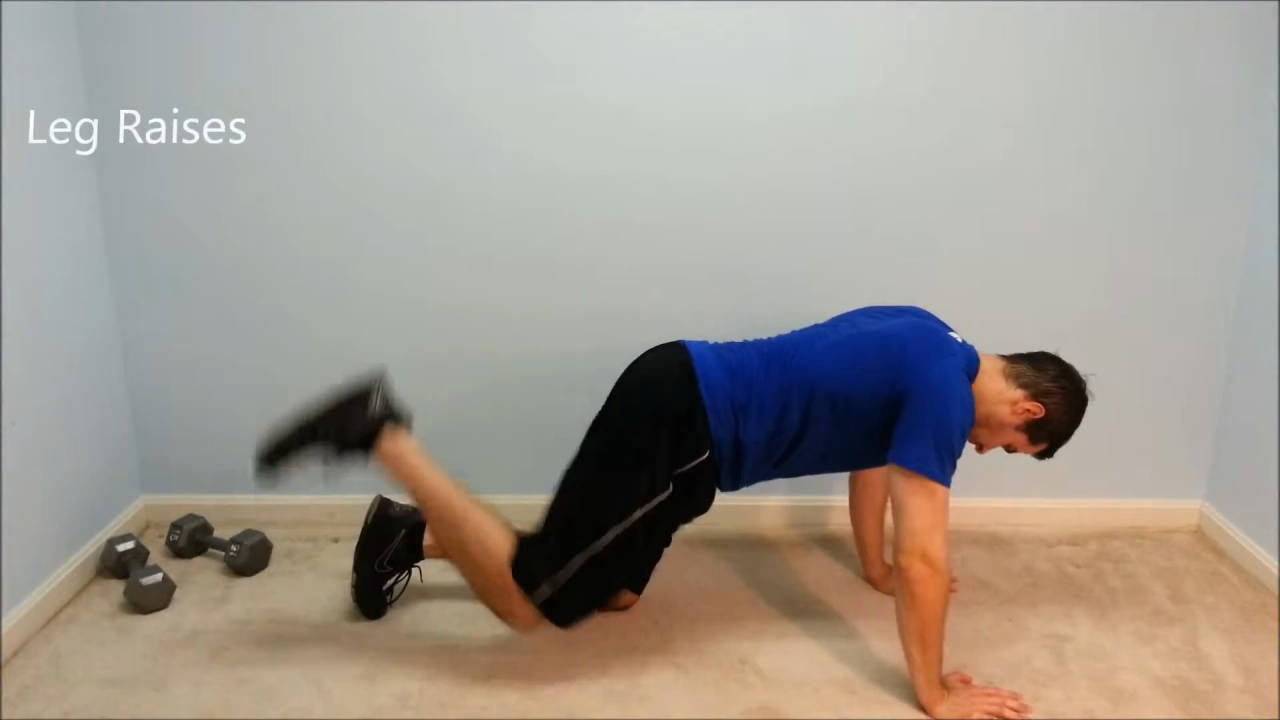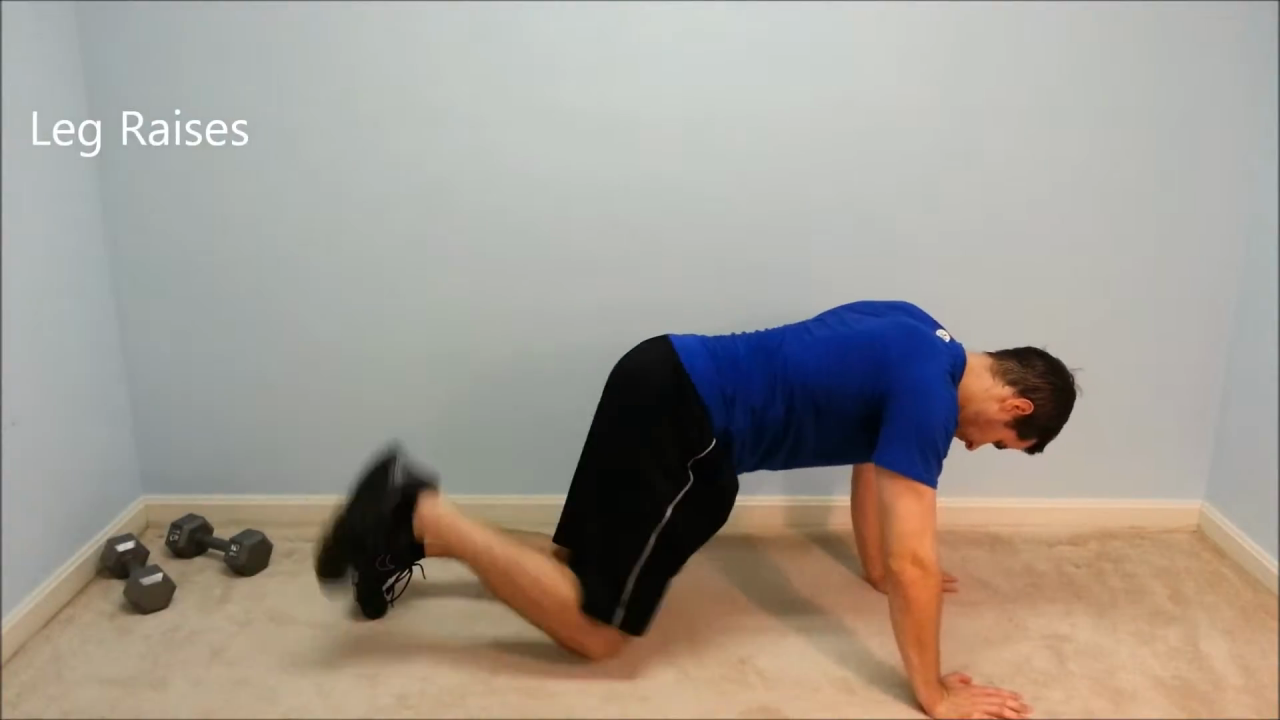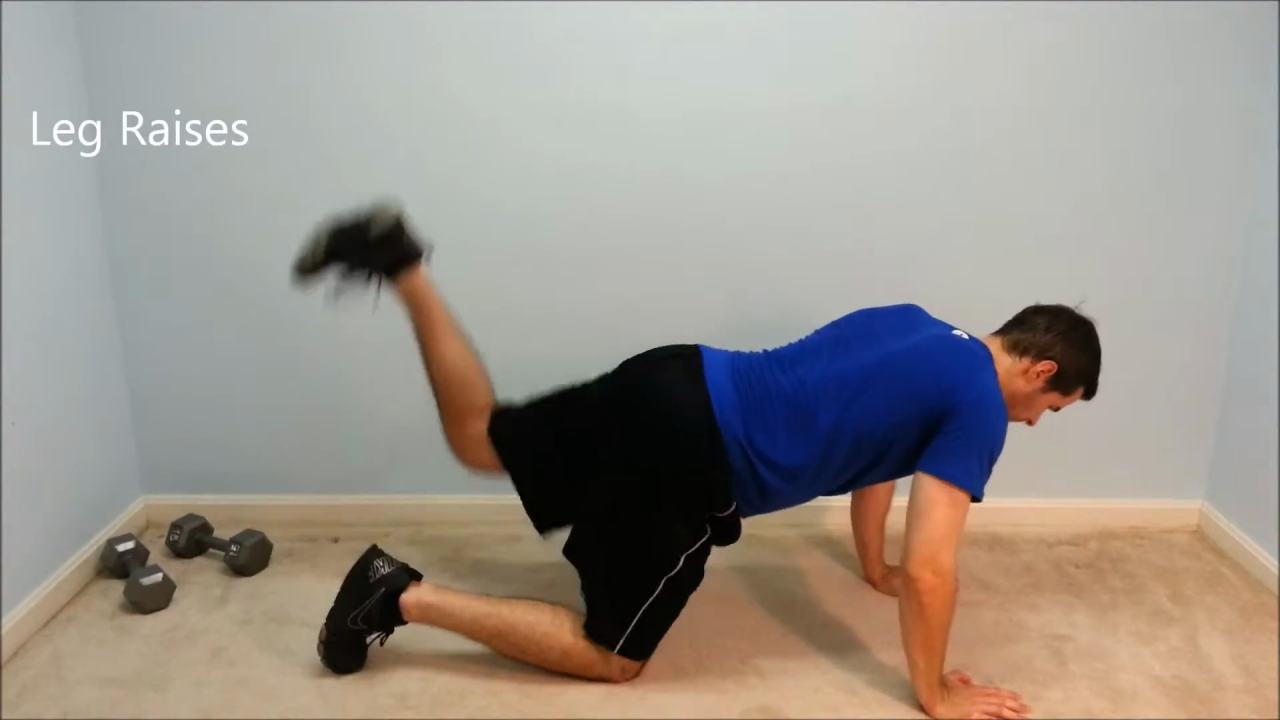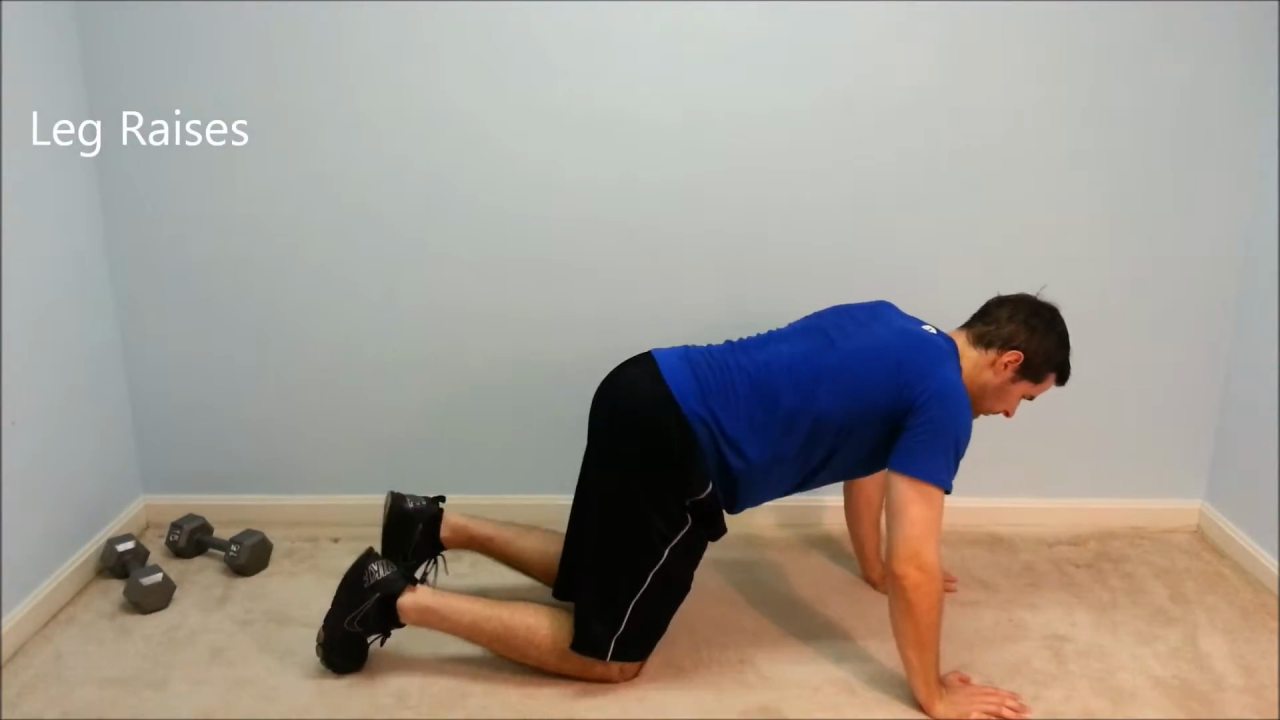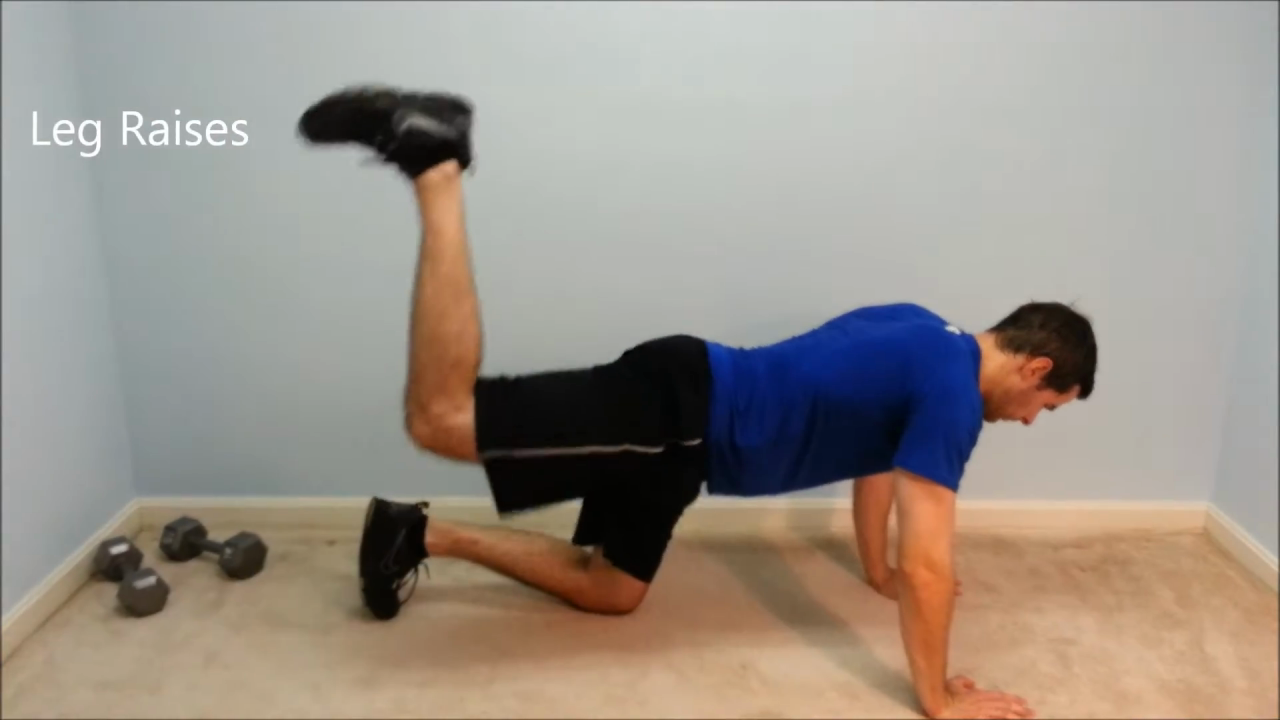
dt=1s
person 1, frame 1
left shoulder: (928, 350)
right shoulder: (945, 396)
left elbow: (869, 450)
right elbow: (923, 563)
left wrist: (873, 567)
left hip: (680, 400)
right hip: (676, 425)
left knee: (607, 588)
right knee: (525, 597)
left ankle: (415, 531)
right ankle: (384, 434)
person 1, frame 2
left shoulder: (918, 337)
right shoulder: (927, 394)
left elbow: (868, 448)
right elbow: (912, 562)
left wrist: (875, 567)
left hip: (662, 382)
right hip: (673, 416)
left knee: (593, 569)
right knee: (595, 625)
left ankle: (414, 532)
right ankle: (420, 507)
person 1, frame 3
left shoulder: (916, 328)
right shoulder: (978, 410)
right elbow: (930, 573)
left wrist: (872, 569)
left hip: (679, 385)
right hip: (690, 462)
left knee: (477, 440)
right knee: (609, 654)
left ankle: (402, 258)
right ankle: (410, 597)
person 1, frame 4
left shoulder: (900, 331)
right shoulder: (941, 398)
left elbow: (862, 449)
right elbow: (916, 569)
left wrist: (873, 566)
left hip: (647, 395)
right hip: (666, 444)
left knee: (601, 573)
right knee: (607, 655)
left ankle: (440, 525)
right ankle: (403, 598)
person 1, frame 5
left shoulder: (924, 338)
right shoulder: (952, 391)
left elbow: (873, 461)
right elbow: (926, 565)
left wrist: (878, 568)
left hip: (675, 421)
right hip: (669, 407)
left knee: (610, 591)
right knee: (441, 419)
left ankle: (427, 534)
right ankle: (438, 164)
